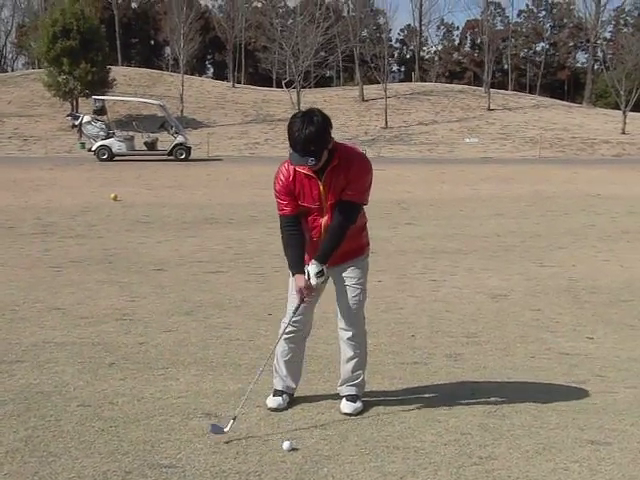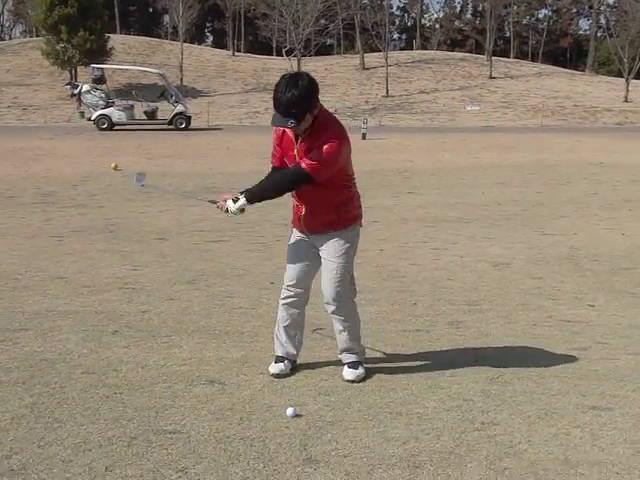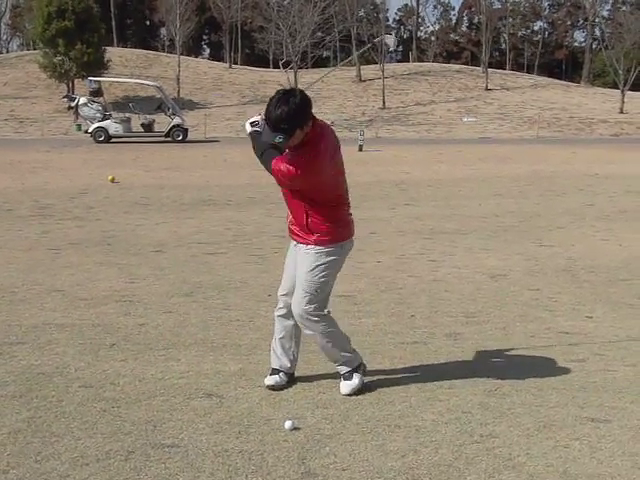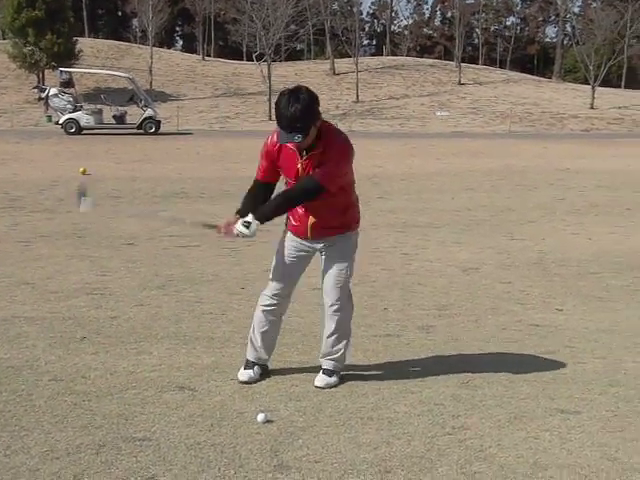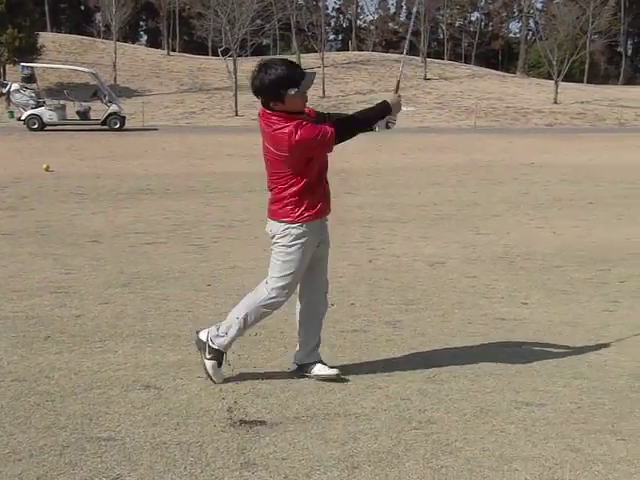
dt=0.3s
person 1, frame 1
left shoulder: (357, 164)
right shoulder: (287, 173)
left elbow: (344, 220)
right elbow: (291, 225)
left wrist: (319, 264)
right wrist: (297, 272)
left hip: (349, 257)
right hip: (307, 257)
left knee: (351, 324)
right knee: (294, 323)
left ankle: (351, 389)
right ankle: (283, 386)
person 1, frame 2
left shoulder: (332, 138)
right shoulder: (285, 130)
left elbow: (291, 180)
right elbow: (279, 172)
left wrist: (245, 200)
right wrist: (243, 196)
left hip: (338, 227)
right hip: (303, 225)
left knee: (336, 295)
right knee: (292, 291)
left ankle: (352, 356)
right ankle: (286, 353)
person 1, frame 3
left shoulder: (301, 166)
right shoulder: (319, 129)
left elbow: (272, 161)
left wrist: (257, 133)
right wrist: (264, 129)
left hip: (325, 242)
right hip: (304, 237)
left knee: (306, 308)
right knee: (285, 300)
left ankle: (351, 366)
right ankle: (282, 366)
person 1, frame 4
left shoulder: (339, 146)
right shoulder: (276, 142)
left elbow: (303, 192)
right elbow: (263, 184)
left wrist: (258, 217)
right wrist: (242, 215)
left hip: (339, 232)
right hip: (298, 232)
left knee: (335, 300)
right knee: (273, 296)
left ankle: (332, 364)
right ankle: (256, 359)
person 1, frame 5
left shoulder: (275, 113)
right shoulder: (295, 135)
left elbow: (329, 122)
right elbow: (341, 132)
left wrist: (374, 115)
right wrist: (386, 109)
left hip: (312, 219)
right hip: (294, 223)
left knee: (315, 291)
right knee: (277, 289)
left ankle: (306, 359)
right ankle: (215, 338)
